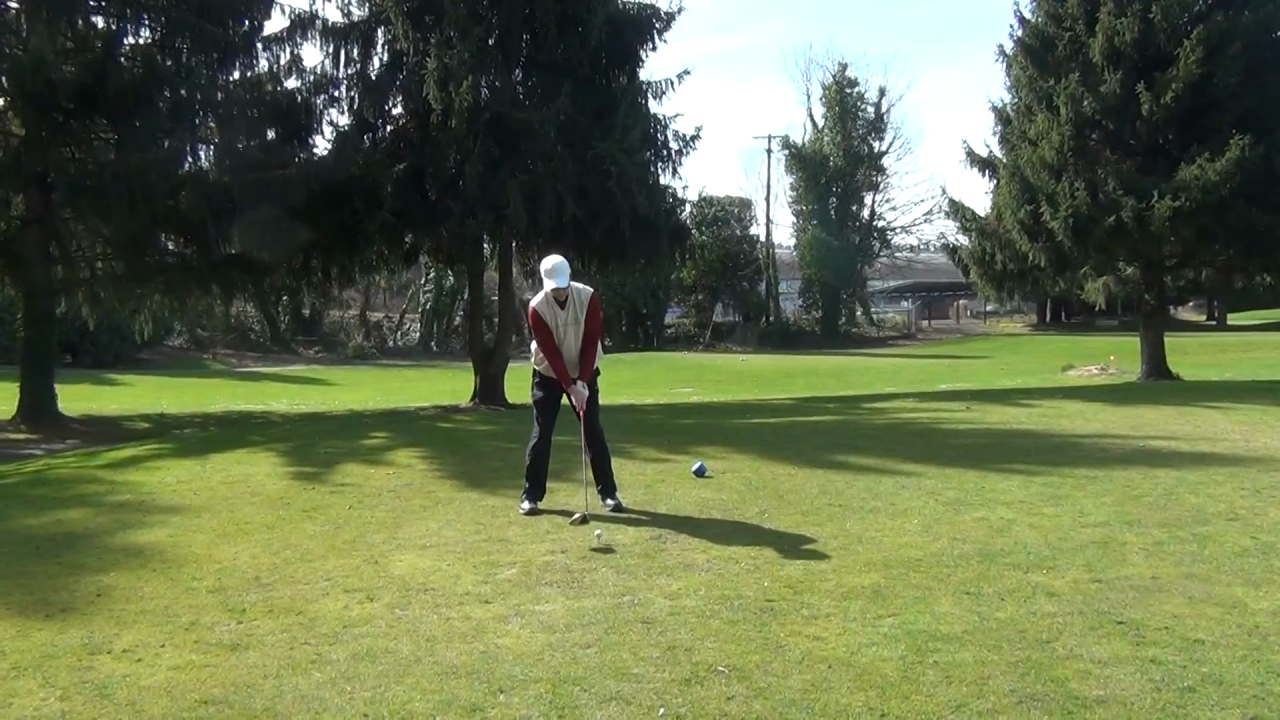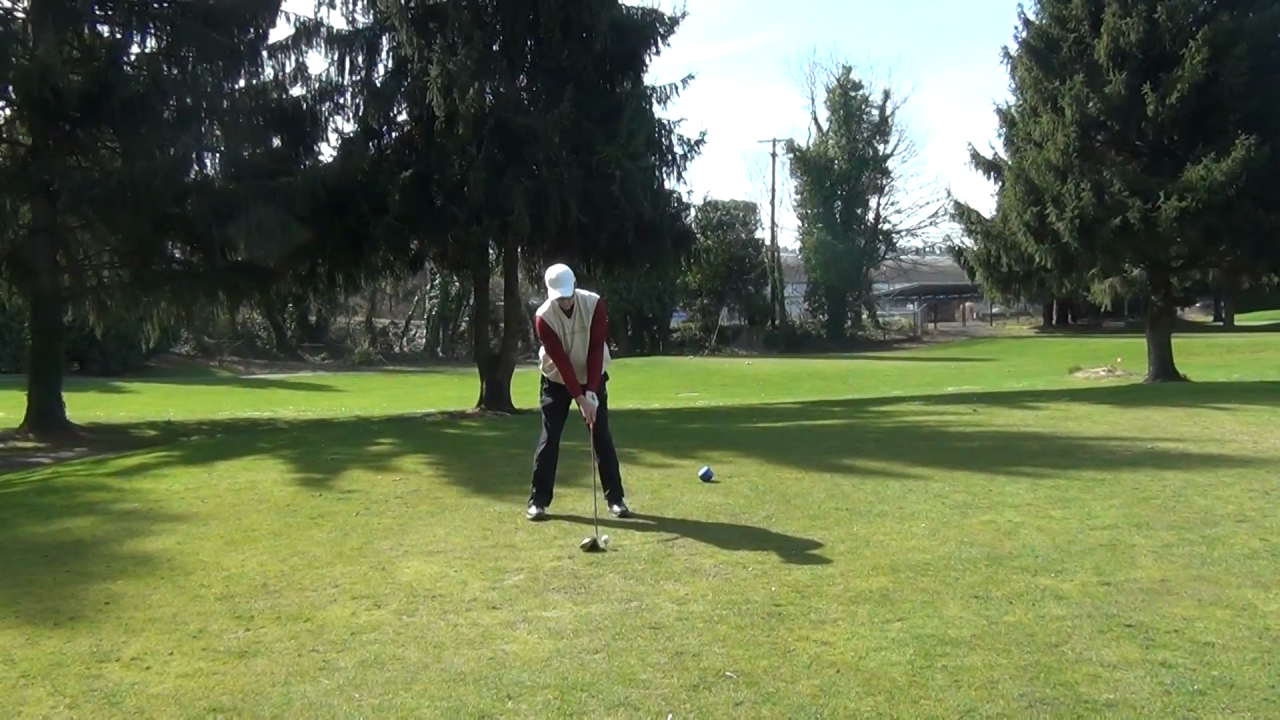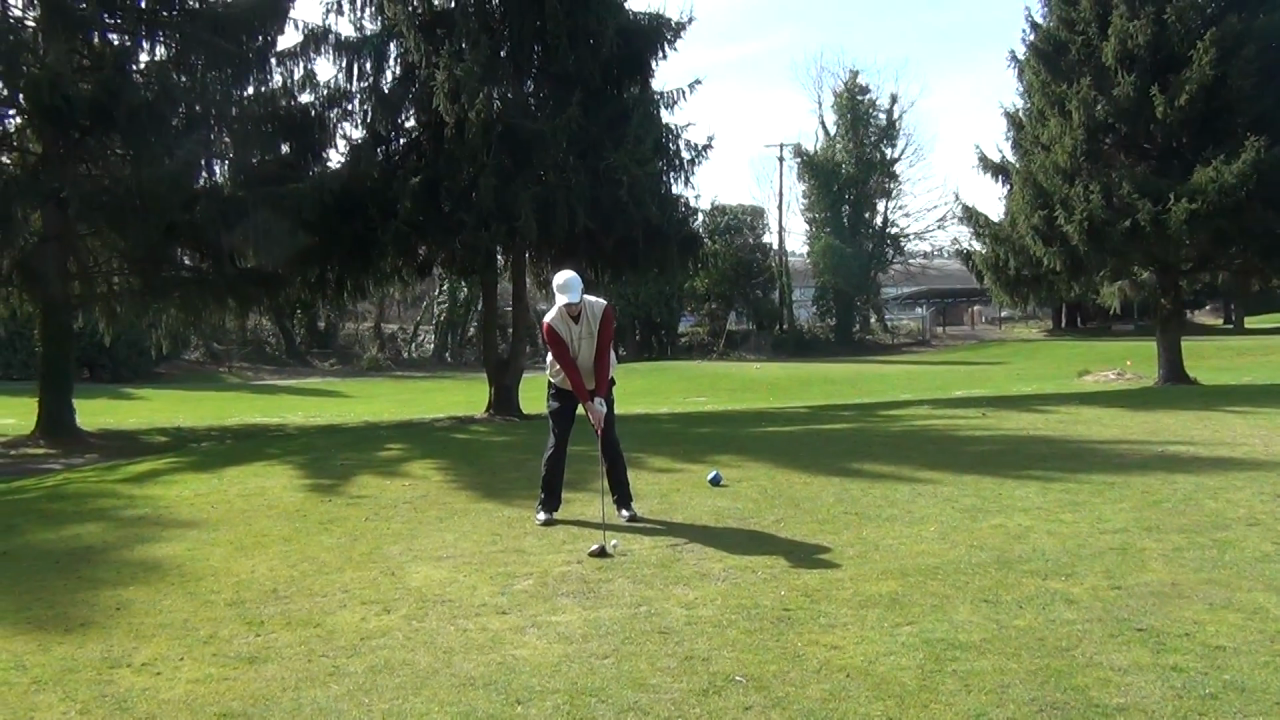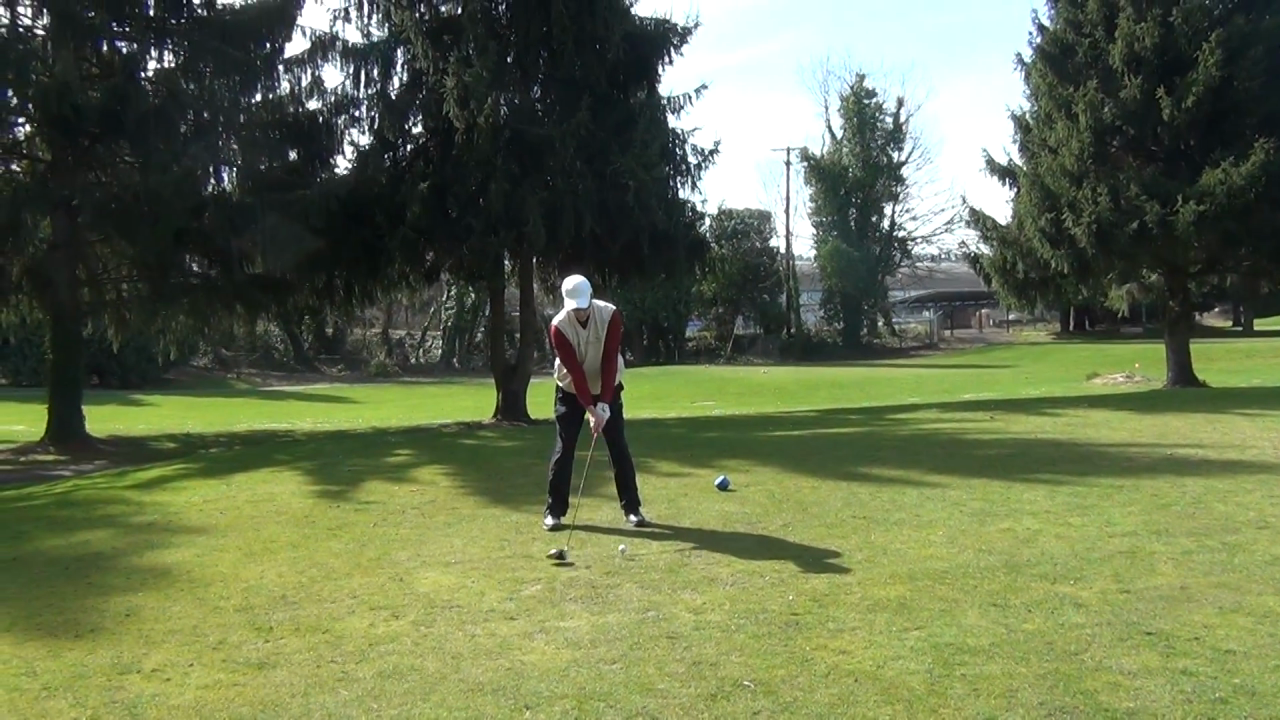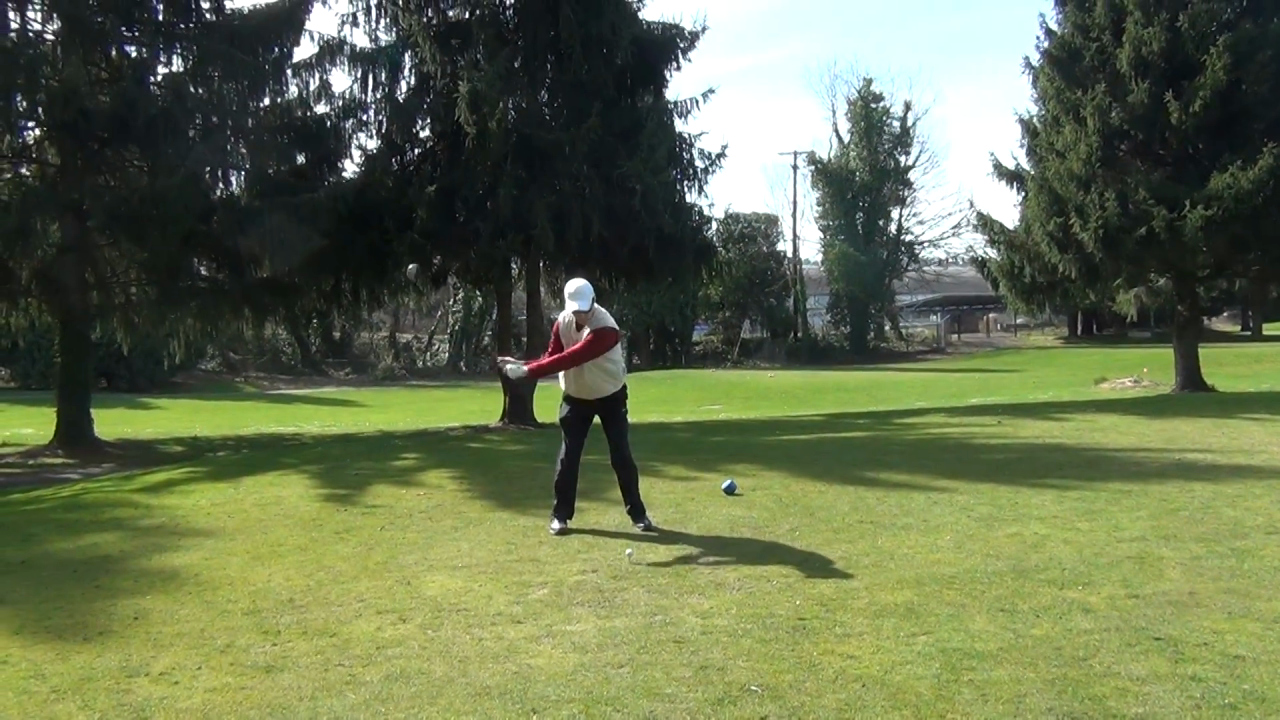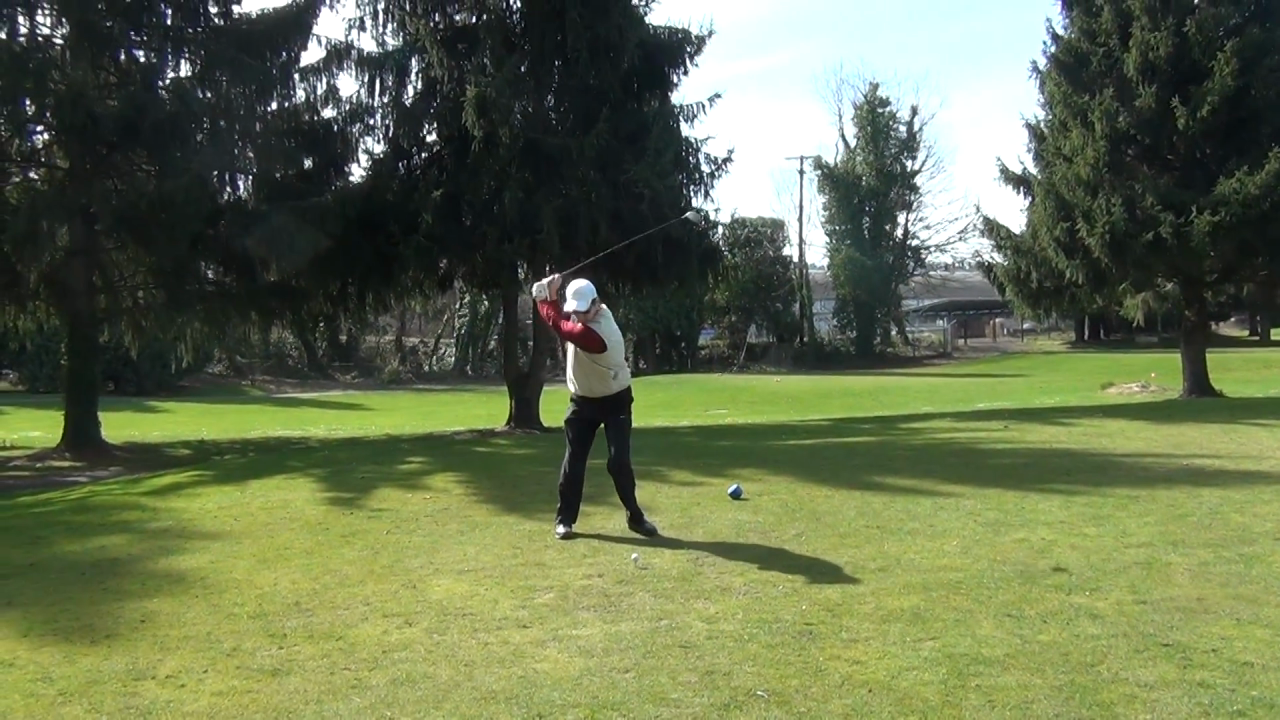
dt=0.4s
person 1, frame 1
left shoulder: (588, 298)
right shoulder: (536, 308)
left elbow: (591, 343)
right elbow: (550, 352)
left wrist: (582, 382)
right wrist: (570, 387)
left hip: (584, 374)
right hip: (548, 375)
left knee: (593, 431)
right knee: (541, 432)
left ankle: (608, 492)
right ankle: (531, 494)
person 1, frame 2
left shoulder: (595, 304)
right shoulder: (544, 317)
left elbow: (596, 351)
right elbow: (561, 361)
left wrist: (591, 392)
right wrist: (579, 398)
left hip: (592, 379)
right hip: (556, 381)
left knee: (602, 436)
right knee: (550, 437)
left ankle: (615, 497)
right ankle: (538, 499)
person 1, frame 3
left shoulder: (602, 310)
right shoulder: (551, 323)
left elbow: (602, 357)
right elbow: (568, 367)
left wrist: (599, 398)
right wrist: (587, 404)
left hip: (599, 384)
right hip: (563, 387)
left knee: (610, 442)
right knee: (557, 443)
left ankle: (624, 502)
right ankle: (547, 505)
person 1, frame 4
left shoulder: (610, 315)
right shoulder: (559, 326)
left elbow: (610, 363)
right elbow: (574, 370)
left wrist: (603, 403)
right wrist: (588, 411)
left hip: (606, 390)
right hip: (570, 392)
left knee: (619, 448)
right knee: (564, 449)
left ankle: (631, 507)
right ankle: (554, 510)
person 1, frame 5
left shoulder: (606, 330)
right shoulder: (563, 321)
left elbow: (569, 359)
right elbow: (552, 355)
left wrist: (526, 371)
right wrist: (523, 365)
left hip: (611, 397)
right hip: (576, 398)
left knee: (621, 455)
right knee: (568, 455)
left ankle: (636, 511)
right ankle: (560, 513)
person 1, frame 6
left shoulder: (595, 333)
right shoulder: (578, 315)
left elbow: (560, 325)
left wrist: (543, 300)
right wrist: (551, 296)
left hip: (614, 400)
right hip: (583, 400)
left knee: (618, 462)
right knee: (573, 460)
left ankle: (635, 517)
right ankle: (565, 518)
